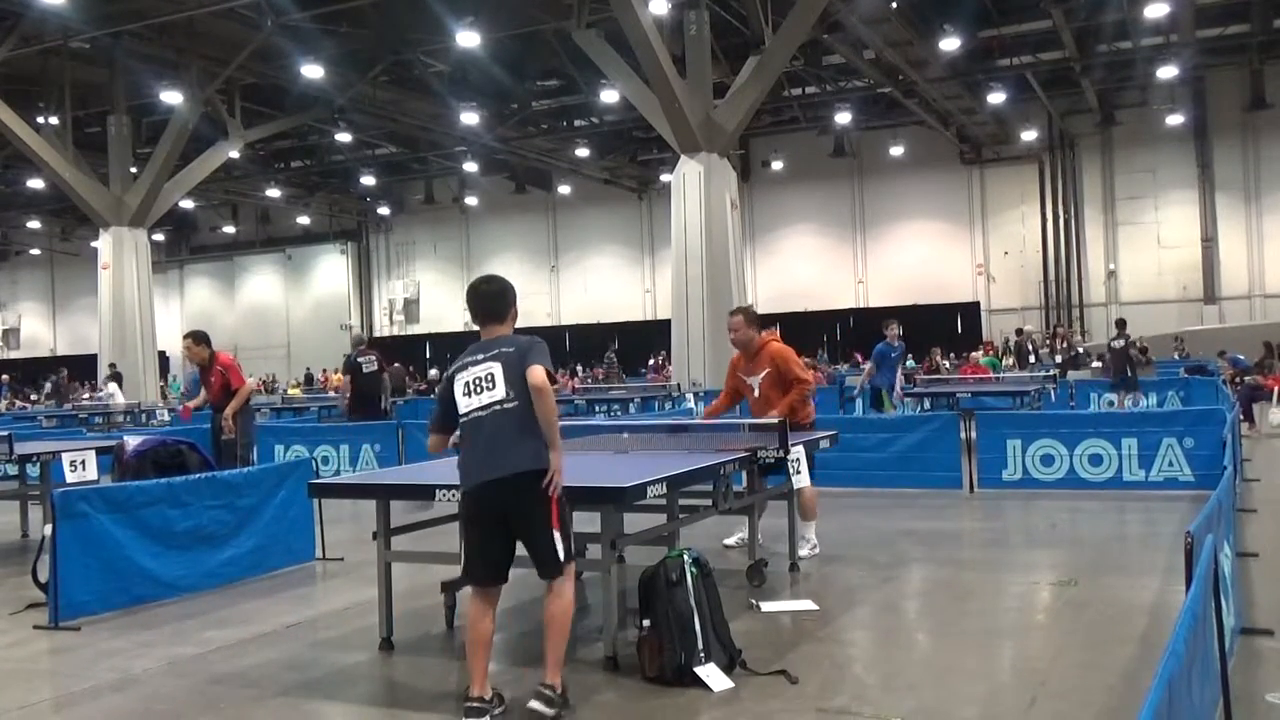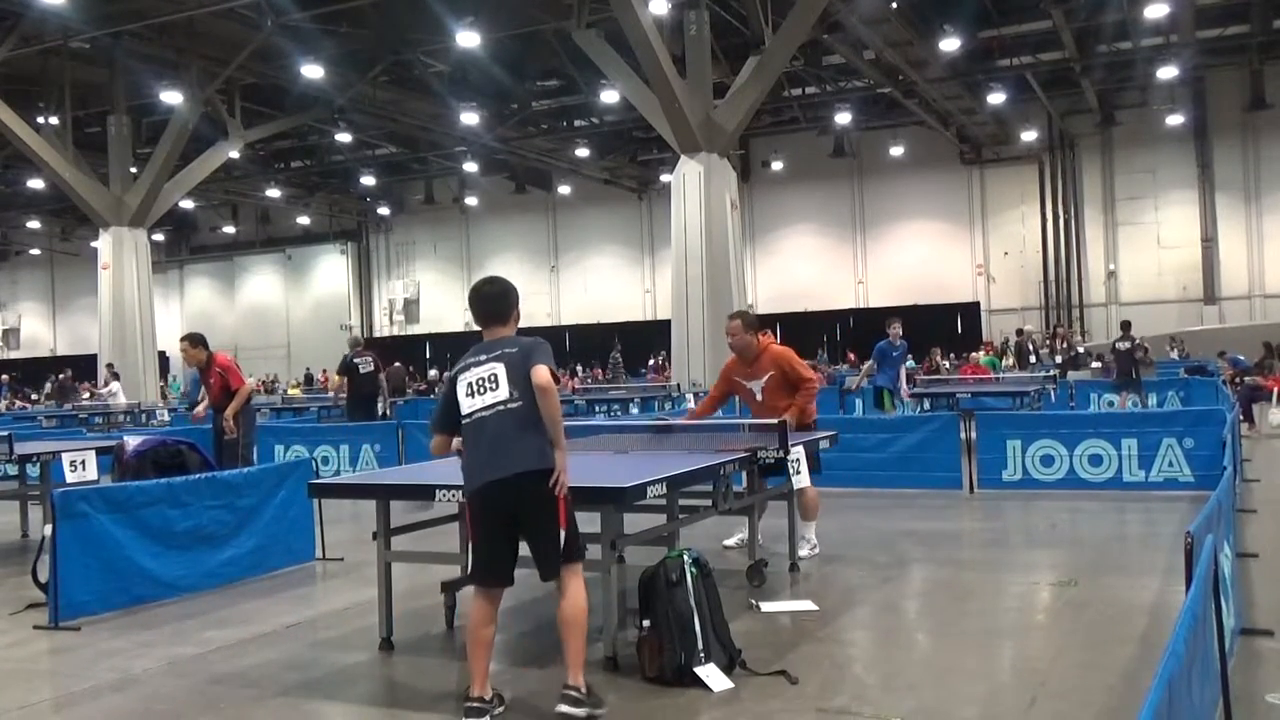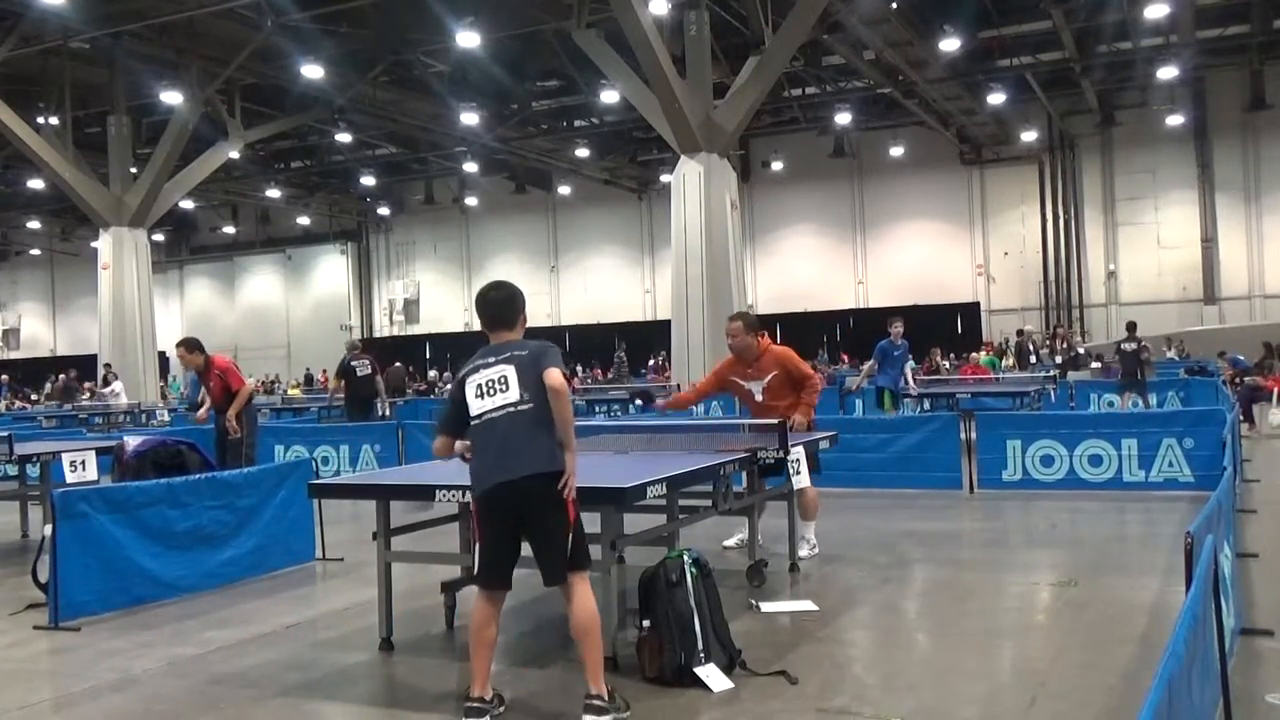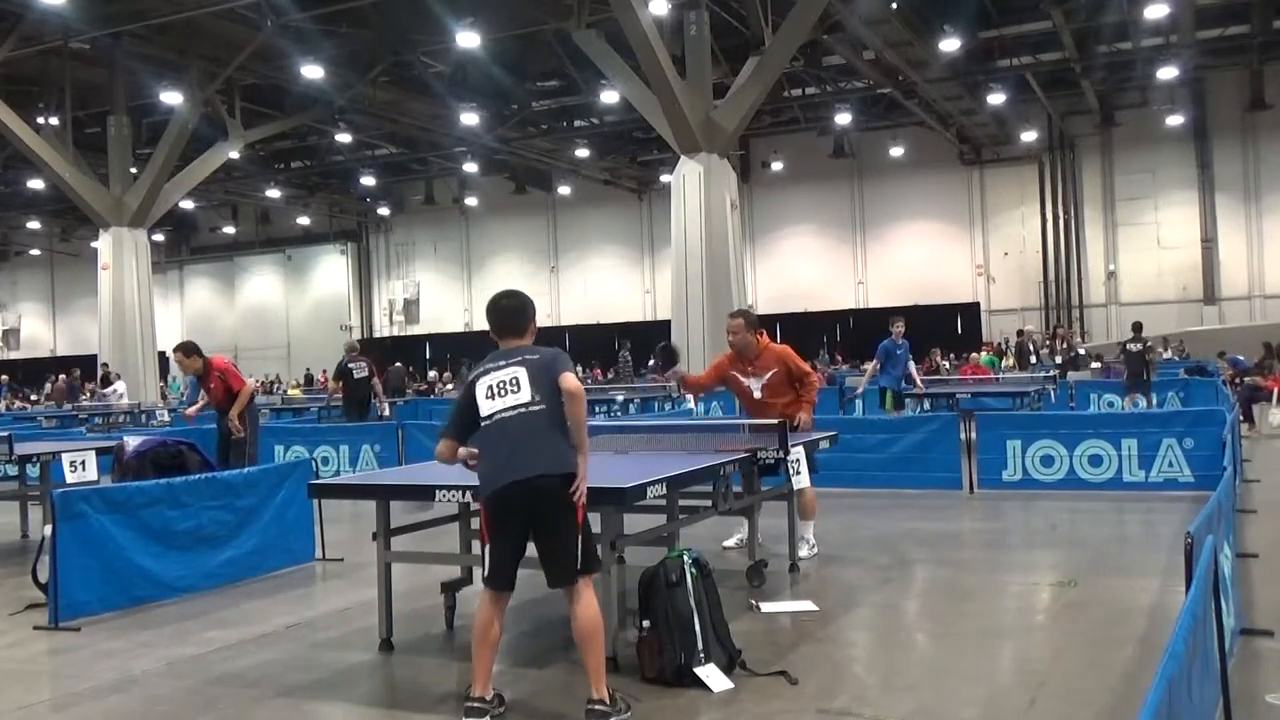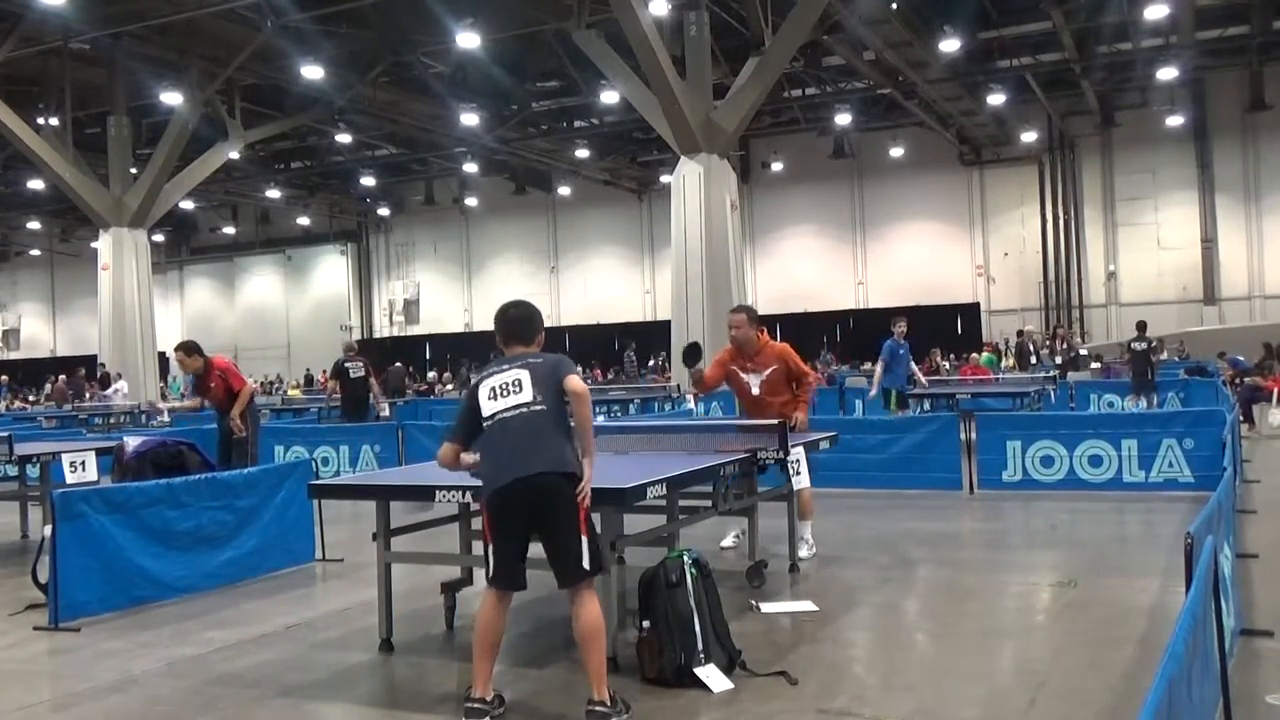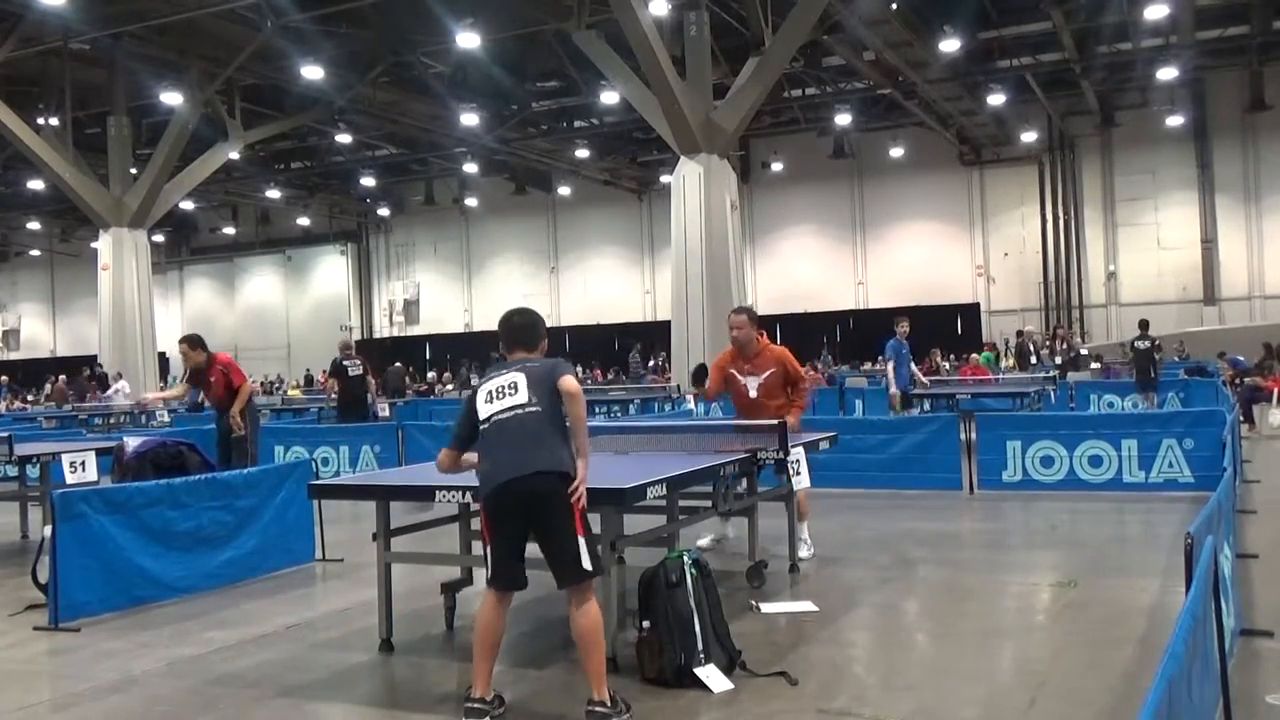
dt=0.1s
person 1, frame 1
left shoulder: (457, 368)
right shoulder: (528, 347)
left elbow: (436, 443)
right elbow: (539, 384)
right wrist: (555, 449)
left hip: (477, 486)
right hip: (529, 476)
left knee: (484, 592)
right knee: (561, 576)
person 1, frame 2
left shoulder: (461, 369)
right shoulder: (531, 348)
left elbow: (438, 444)
right elbow: (543, 383)
right wrist: (560, 449)
left hip: (482, 484)
right hip: (534, 473)
left knee: (486, 589)
right knee: (569, 574)
person 1, frame 3
left shoulder: (468, 371)
right shoulder: (541, 351)
left elbow: (440, 446)
right elbow: (556, 386)
left wrist: (467, 448)
right wrist: (570, 451)
left hip: (490, 487)
right hip: (544, 477)
left knee: (490, 591)
right knee: (576, 581)
person 1, frame 4
left shoulder: (477, 378)
right shoulder: (551, 357)
left elbow: (444, 451)
right elbow: (573, 389)
left wrist: (470, 455)
right wrist: (582, 455)
left hip: (499, 487)
right hip: (553, 478)
left knee: (495, 590)
right knee: (580, 586)
person 1, frame 5
left shoulder: (480, 382)
right shoulder: (555, 363)
left elbow: (446, 456)
right elbow: (578, 390)
left wrist: (472, 461)
right wrist: (587, 456)
left hip: (500, 488)
right hip: (555, 478)
left knee: (498, 590)
right knee: (583, 588)
person 1, frame 6
left shoulder: (484, 386)
right shoulder: (551, 367)
left elbow: (447, 462)
right elbow: (571, 391)
left wrist: (474, 460)
right wrist: (582, 457)
left hip: (496, 488)
right hip: (547, 478)
left knee: (498, 590)
right knee: (580, 588)
person 2, frame 1
left shoulder: (778, 353)
right shoulder: (737, 363)
left elbow: (804, 383)
right elbow: (728, 397)
left wrist: (781, 411)
right wrist: (705, 417)
left hip: (796, 425)
left ankle: (808, 538)
right ankle: (749, 531)
person 2, frame 2
left shoulder: (780, 355)
right shoulder: (731, 367)
left elbow: (810, 383)
right elbow: (713, 399)
left wrist: (793, 412)
right wrist: (687, 420)
left hip: (798, 425)
left ankle: (809, 539)
right ankle: (749, 532)
person 2, frame 3
left shoulder: (781, 356)
right shoulder: (728, 367)
left elbow: (811, 381)
right elbow: (700, 391)
left wrist: (802, 411)
right wrist: (669, 403)
left hip: (795, 426)
left ankle: (808, 539)
right ankle: (749, 532)
person 2, frame 4
left shoulder: (780, 354)
right shoulder: (727, 363)
left elbow: (809, 378)
right elbow: (702, 383)
left wrist: (806, 408)
right wrist: (683, 378)
left hip: (794, 425)
left ankle: (808, 539)
right ankle: (747, 532)
person 2, frame 5
left shoulder: (780, 352)
right shoulder: (726, 358)
left elbow: (806, 379)
right elbow: (709, 384)
left wrist: (802, 408)
right wrist: (698, 376)
left hip: (786, 425)
left ankle: (806, 538)
right ankle: (739, 529)
person 2, frame 6
left shoulder: (778, 355)
right shoulder: (725, 360)
left elbow: (801, 383)
right elbow: (712, 391)
left wrist: (795, 412)
right wrist: (705, 389)
left ankle: (804, 539)
right ankle: (722, 532)
